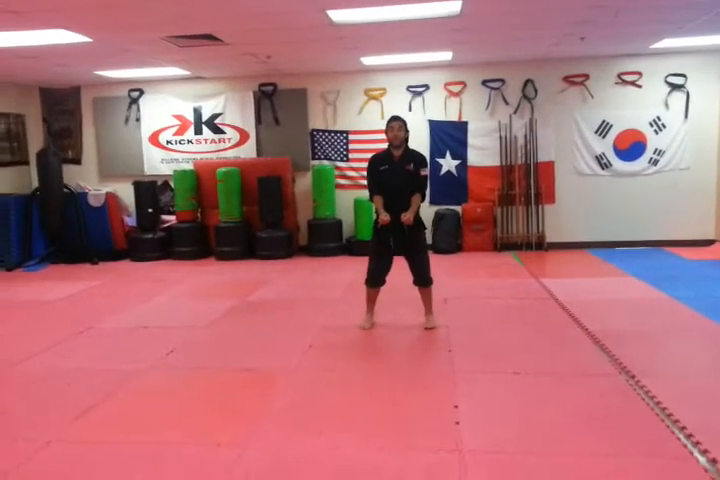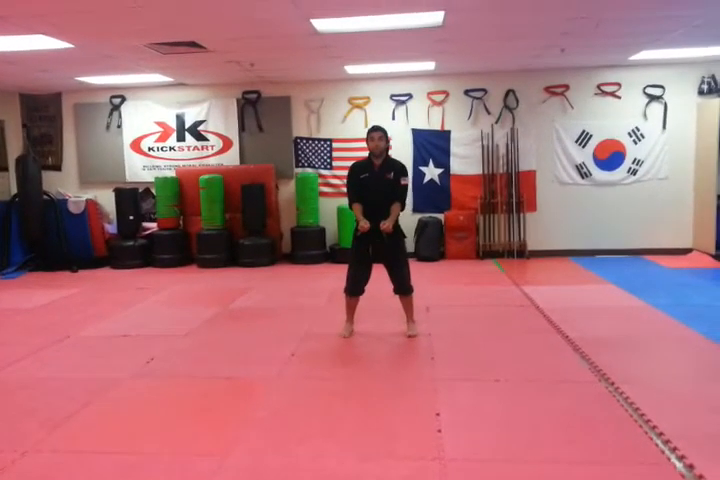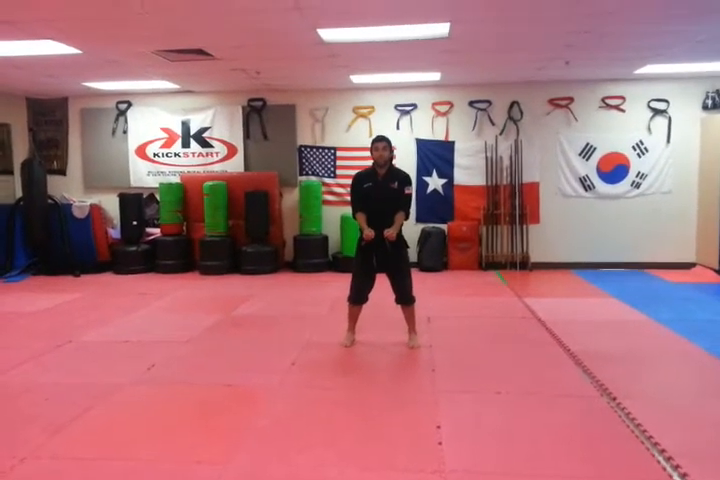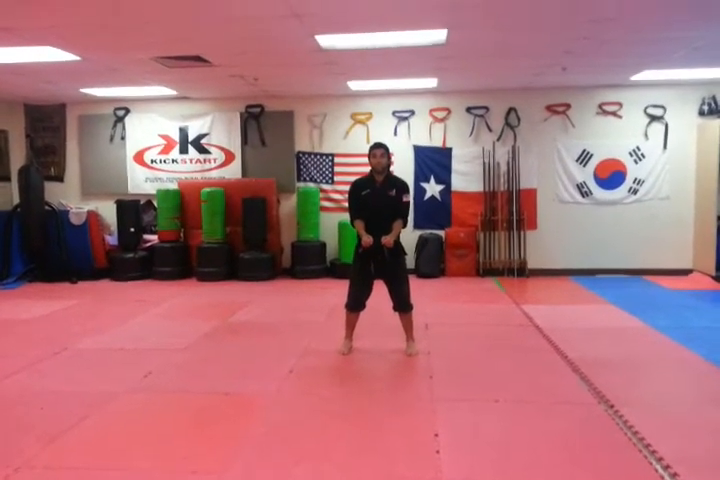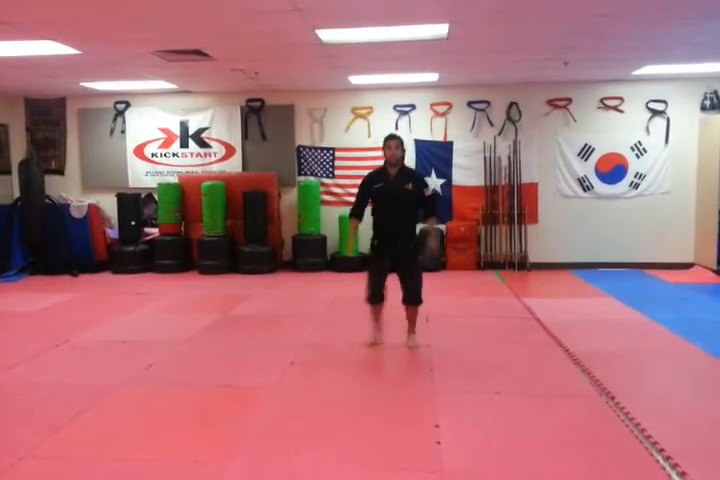
dt=0.5s
person 1, frame 1
left shoulder: (418, 159)
right shoulder: (376, 161)
left elbow: (420, 191)
right elbow: (374, 191)
left wrist: (411, 212)
right wrist: (381, 212)
left hip: (411, 221)
right hip: (385, 221)
left knee: (422, 271)
right knee: (375, 271)
left ankle: (429, 314)
right ankle: (369, 314)
person 1, frame 2
left shoulder: (398, 168)
right shoulder: (356, 169)
left elbow: (399, 200)
right elbow: (354, 199)
left wrist: (390, 220)
right wrist: (360, 219)
left hip: (390, 230)
right hip: (364, 230)
left knee: (402, 279)
right knee: (354, 280)
left ankle: (410, 322)
right ankle: (349, 323)
person 1, frame 3
left shoulder: (402, 178)
right shoulder: (360, 178)
left elbow: (404, 209)
right elbow: (357, 208)
left wrist: (395, 228)
right wrist: (364, 228)
left hip: (393, 239)
right hip: (368, 239)
left knee: (404, 289)
right knee: (358, 289)
left ankle: (412, 333)
right ankle: (351, 331)
person 1, frame 4
left shoulder: (400, 185)
right shoulder: (358, 186)
left elbow: (401, 216)
right elbow: (355, 216)
left wrist: (393, 235)
right wrist: (363, 235)
left hip: (391, 247)
right hip: (366, 247)
left knee: (402, 297)
right knee: (355, 296)
left ankle: (410, 340)
right ankle: (348, 339)
person 1, frame 5
left shoulder: (415, 178)
right shoulder: (372, 178)
left elbow: (430, 208)
right elbow: (358, 208)
left wrist: (432, 236)
right wrist: (352, 236)
left hip: (407, 242)
right hip: (381, 242)
left knee: (413, 291)
right knee: (375, 290)
left ankle: (411, 332)
right ankle: (376, 327)
